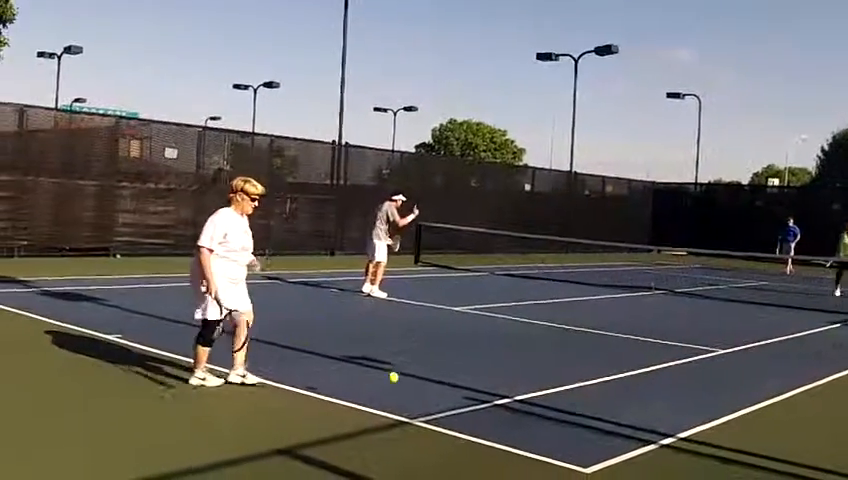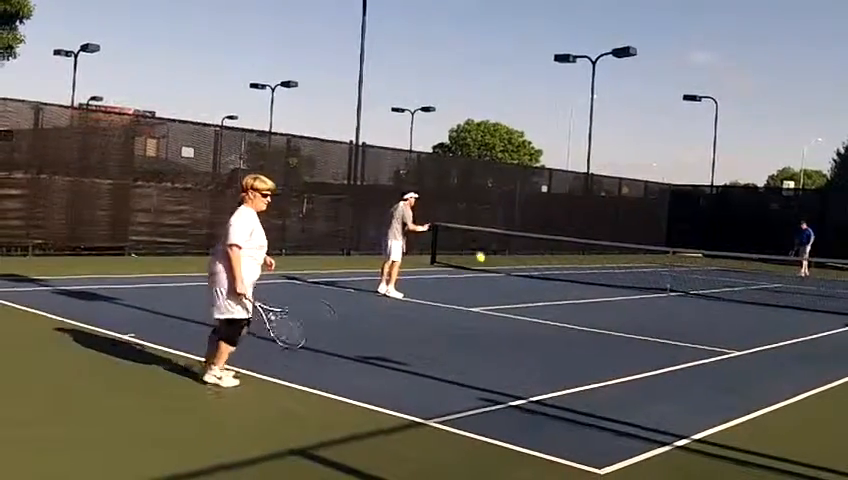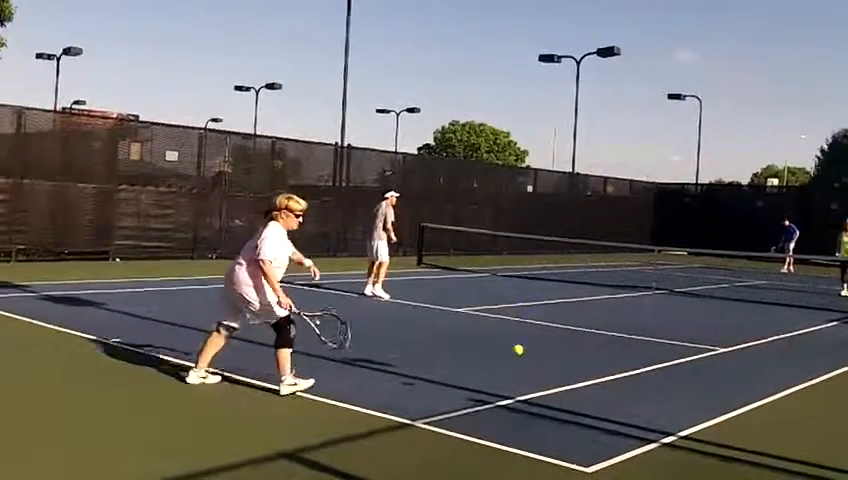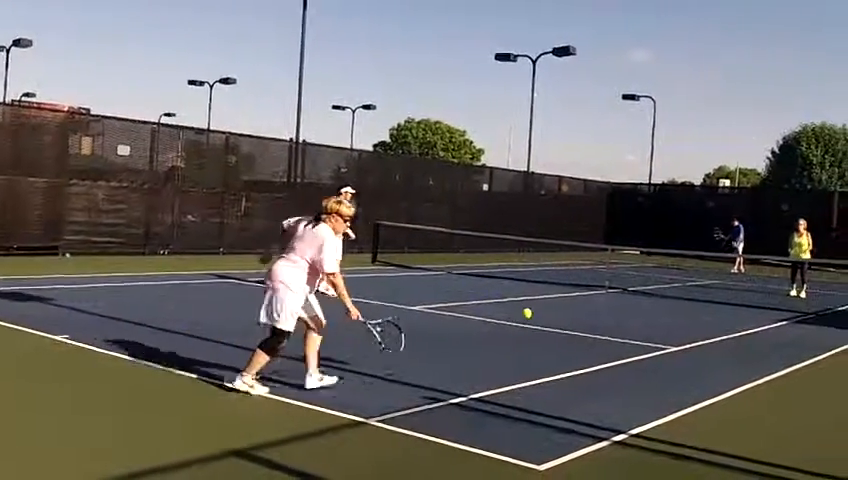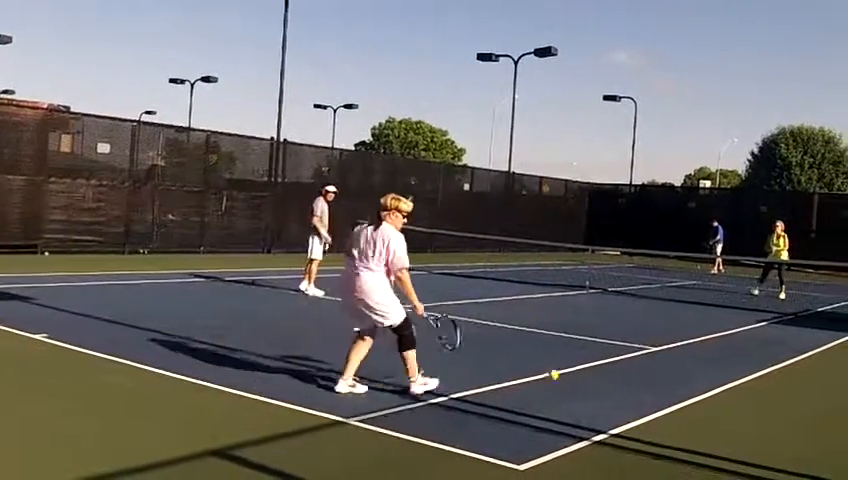
dt=0.4s
person 1, frame 1
left shoulder: (243, 219)
right shoulder: (221, 218)
right elbow: (204, 250)
left wrist: (251, 260)
right wrist: (210, 280)
left hip: (234, 280)
right hip: (215, 279)
left knee: (245, 318)
right knee: (212, 324)
left ankle: (238, 370)
right ankle: (199, 373)
person 1, frame 2
left shoulder: (250, 216)
right shoulder: (243, 217)
right elbow: (233, 249)
left wrist: (263, 258)
right wrist: (240, 283)
left hip: (232, 277)
right hip: (231, 278)
left knee: (227, 323)
right knee: (238, 324)
left ankle: (210, 366)
right ankle: (215, 370)
person 1, frame 3
left shoulder: (278, 230)
right shoulder: (274, 233)
left elbow: (289, 251)
right elbow: (265, 264)
left wrist: (308, 263)
right wrist: (280, 295)
left hip: (240, 283)
right hip: (250, 285)
left knee: (225, 328)
right knee: (285, 326)
left ankle: (198, 372)
right ankle: (287, 380)
person 1, frame 4
left shoulder: (307, 225)
right shoulder: (328, 239)
right elbow: (333, 276)
right wrist: (349, 306)
left hip: (294, 285)
right hip: (287, 284)
left knee: (315, 325)
right knee: (279, 335)
left ankle: (311, 374)
right ankle: (246, 378)
person 1, frame 5
left shoulder: (362, 229)
right shoulder: (394, 237)
left elbow: (349, 252)
right elbow: (401, 273)
right wrist: (415, 302)
left hip: (352, 285)
right hip: (372, 288)
left knee: (366, 335)
right knee: (405, 330)
left ankle: (345, 380)
right ankle: (415, 380)
